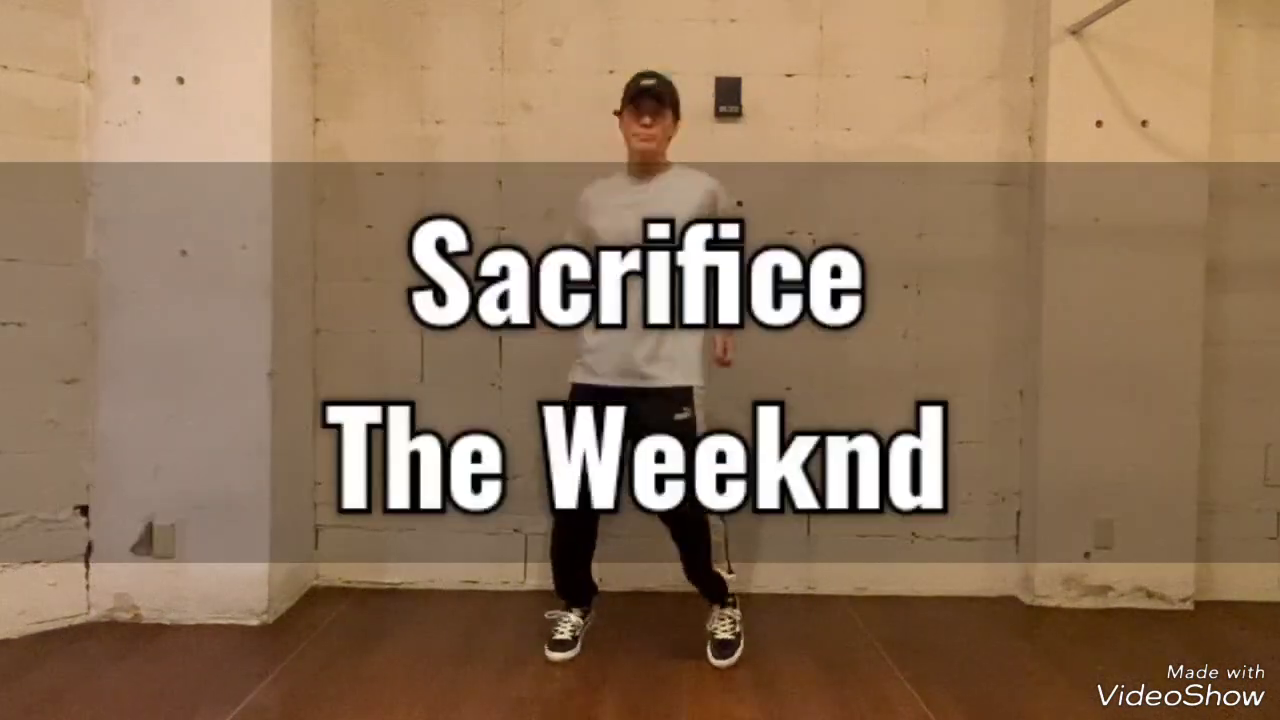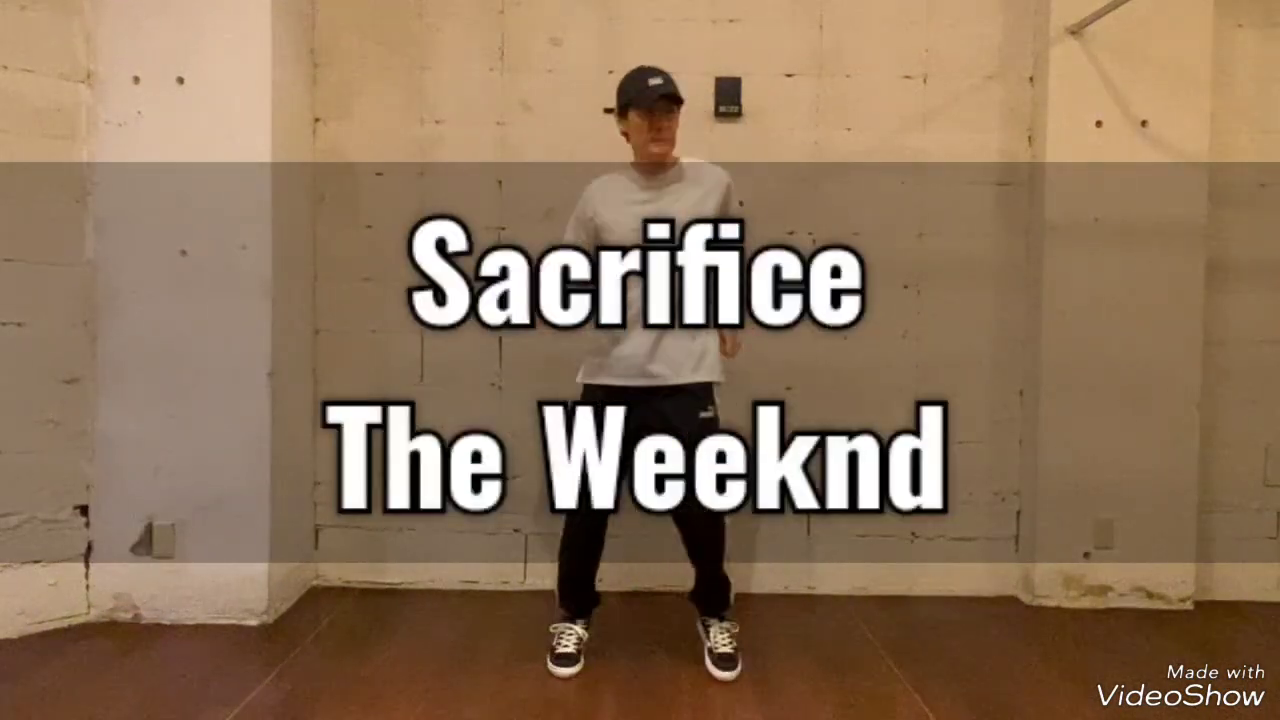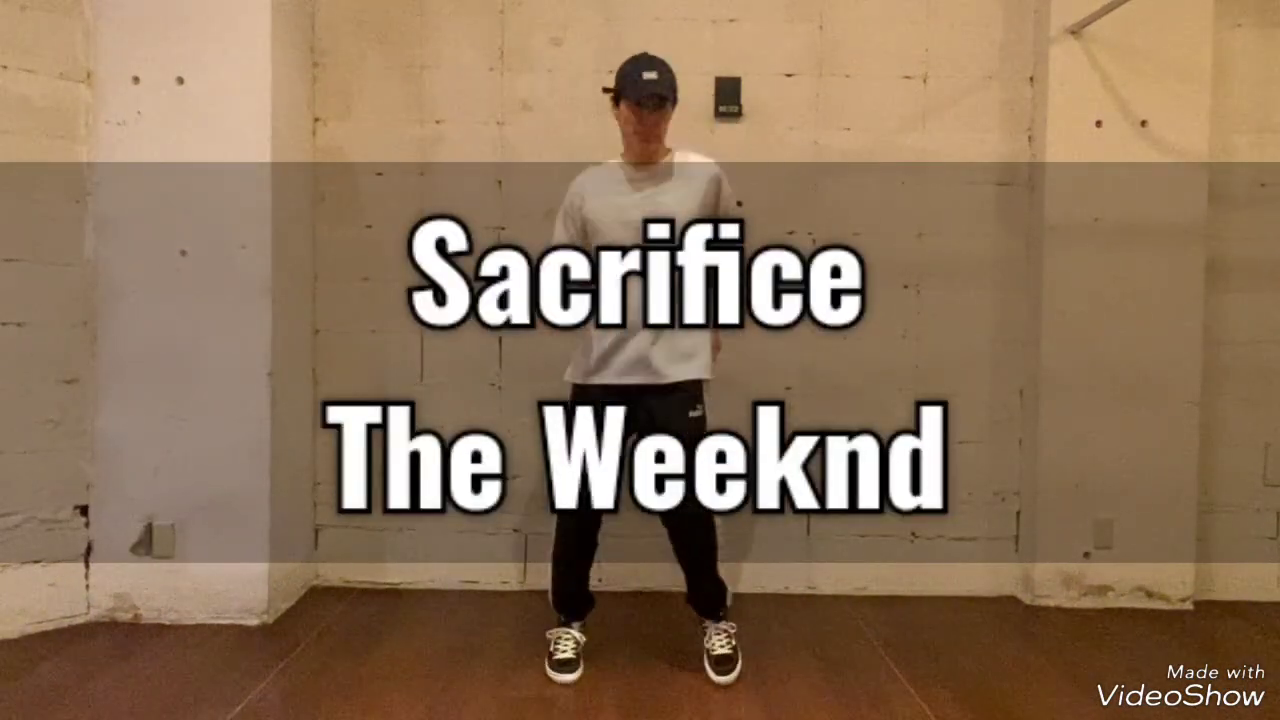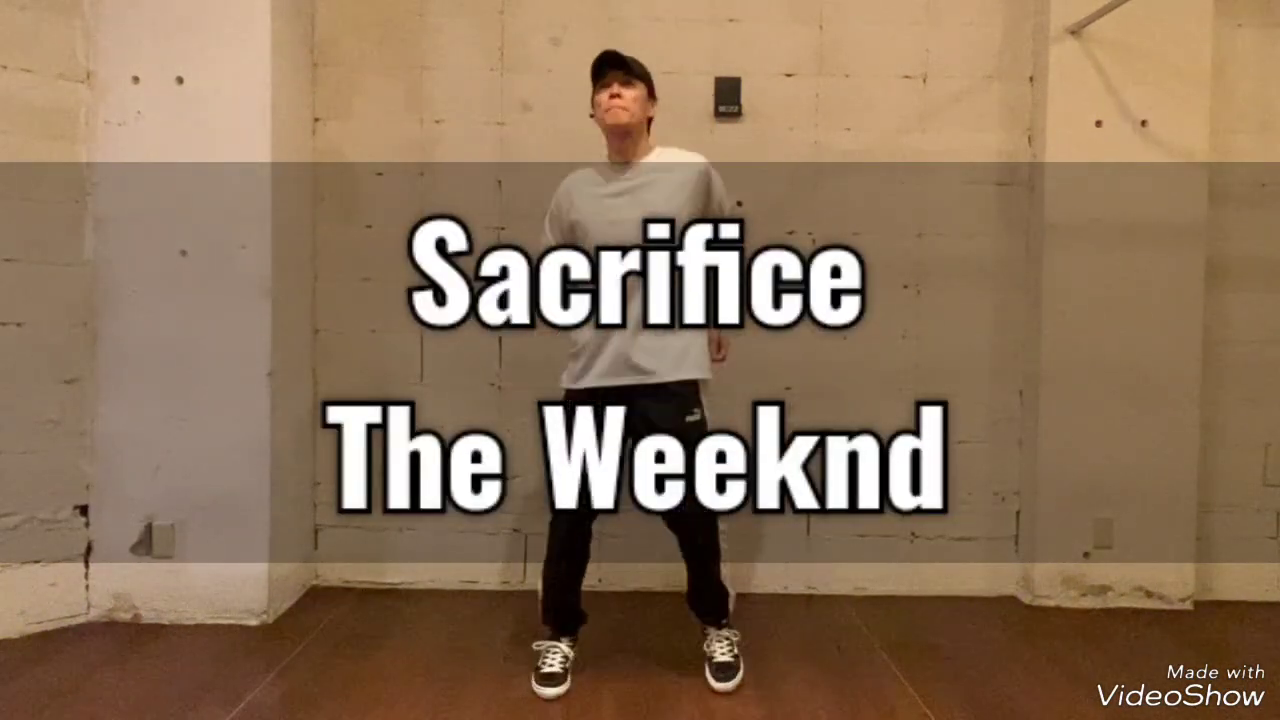
dt=1s
person 1, frame 1
left shoulder: (702, 191)
right shoulder: (594, 198)
left wrist: (725, 330)
left hip: (665, 380)
right hip: (595, 378)
left knee: (680, 500)
right knee: (575, 500)
left ankle: (722, 605)
right ankle: (575, 606)
person 1, frame 2
left shoulder: (714, 184)
right shoulder: (599, 196)
left wrist: (727, 321)
left hip: (686, 378)
right hip: (610, 378)
left knee: (699, 505)
right knee: (588, 506)
left ankle: (716, 617)
right ankle: (573, 619)
person 1, frame 3
left shoulder: (705, 177)
right shoulder: (587, 188)
left wrist: (714, 324)
left hip: (674, 373)
right hip: (598, 374)
left knee: (686, 504)
right knee: (578, 506)
left ankle: (715, 620)
right ankle: (569, 624)
person 1, frame 4
left shoulder: (693, 173)
right shoulder: (572, 191)
left wrist: (718, 322)
left hip: (670, 374)
right hip: (592, 377)
left knee: (691, 511)
right knee: (572, 514)
left ankle: (717, 628)
right ankle: (561, 637)
